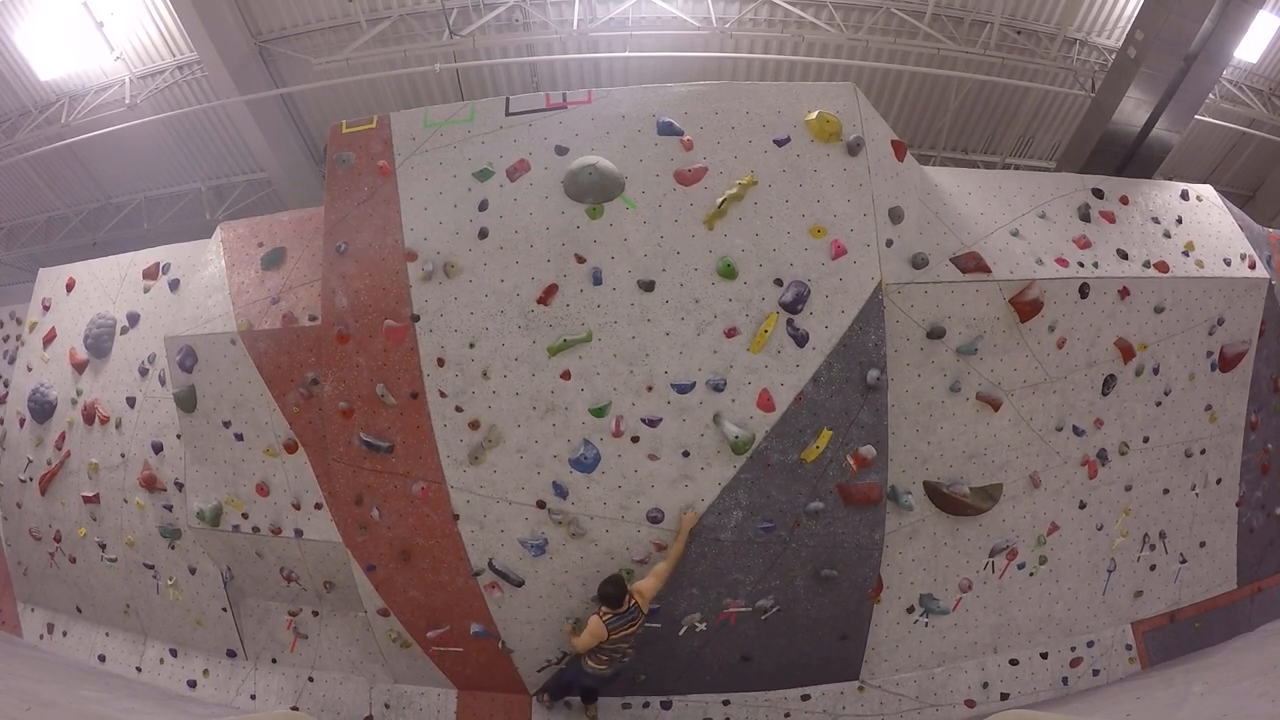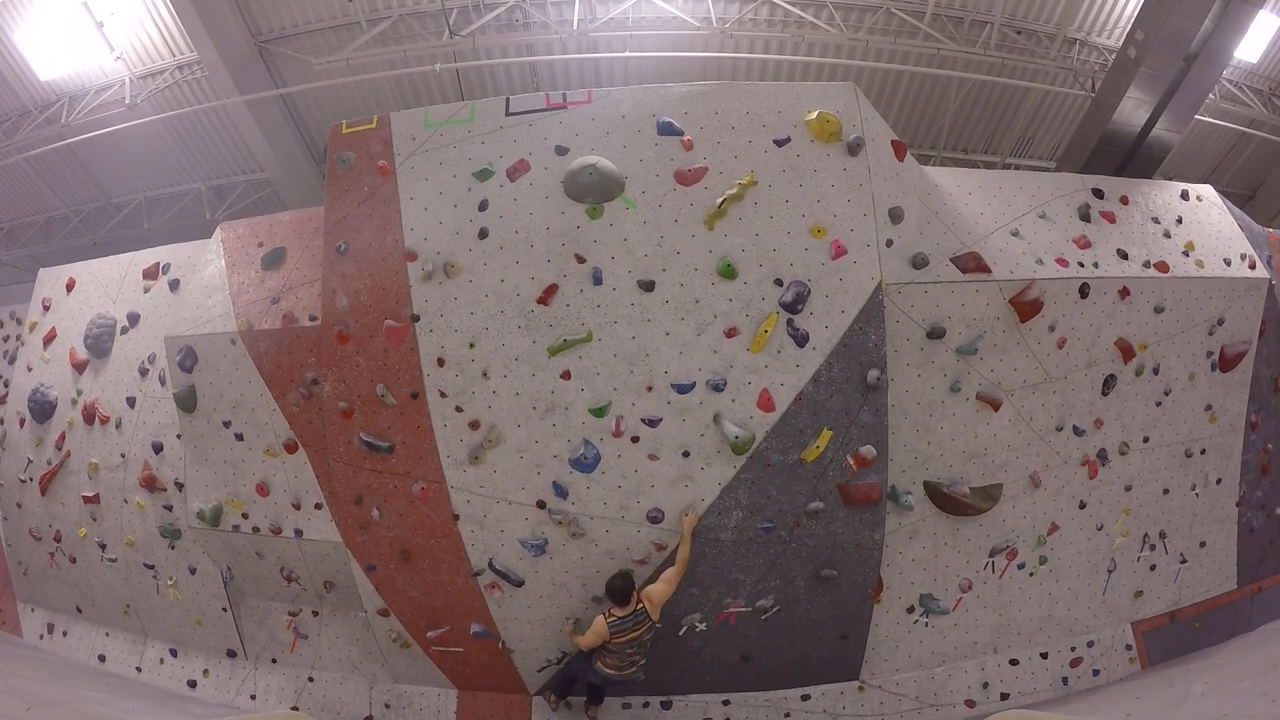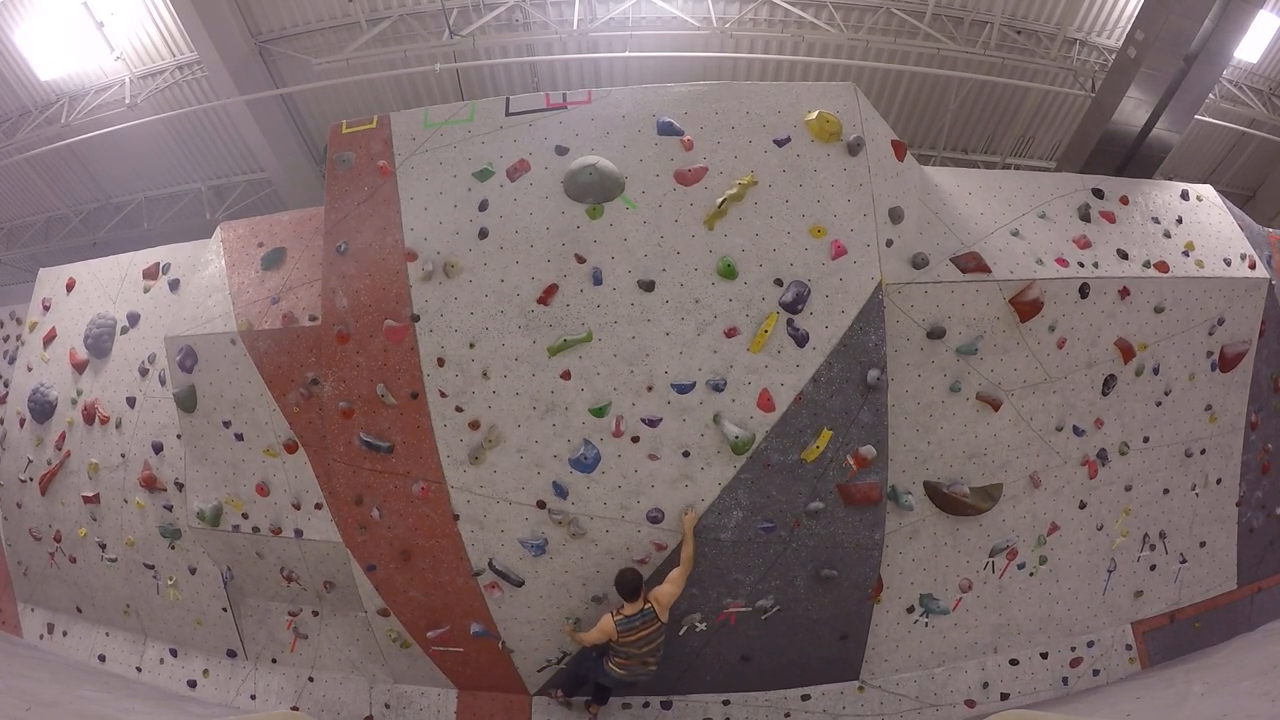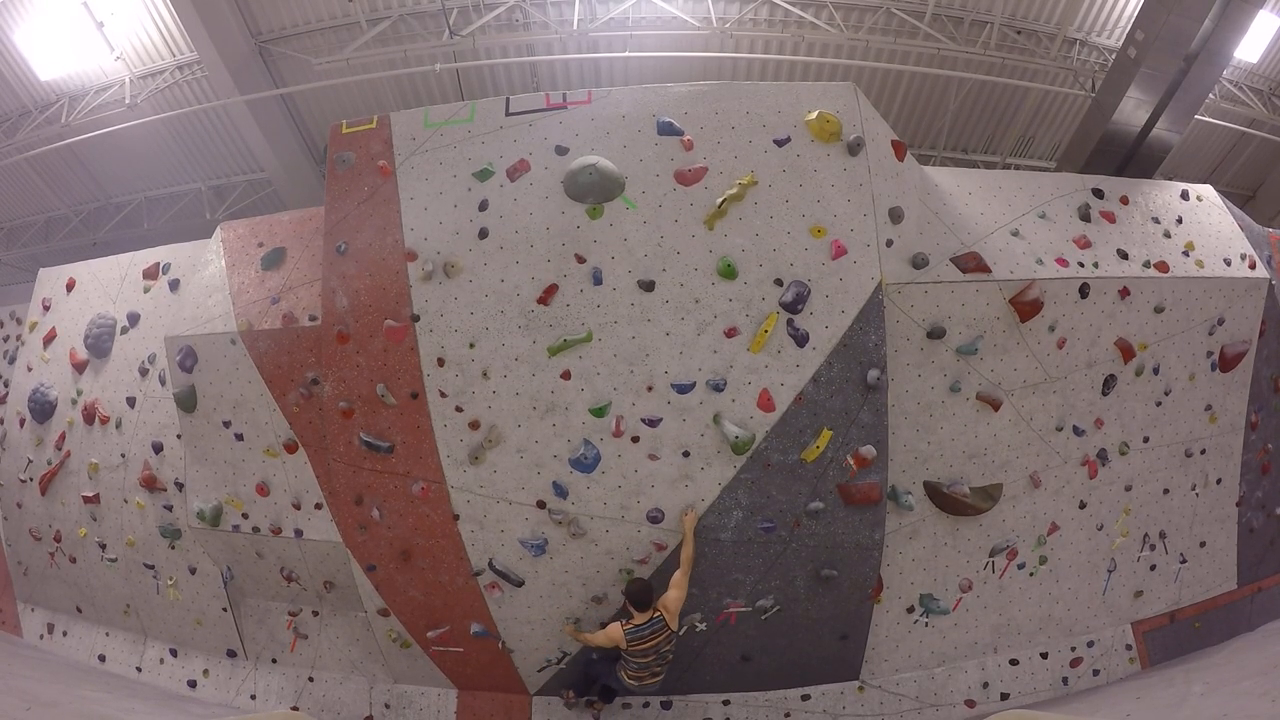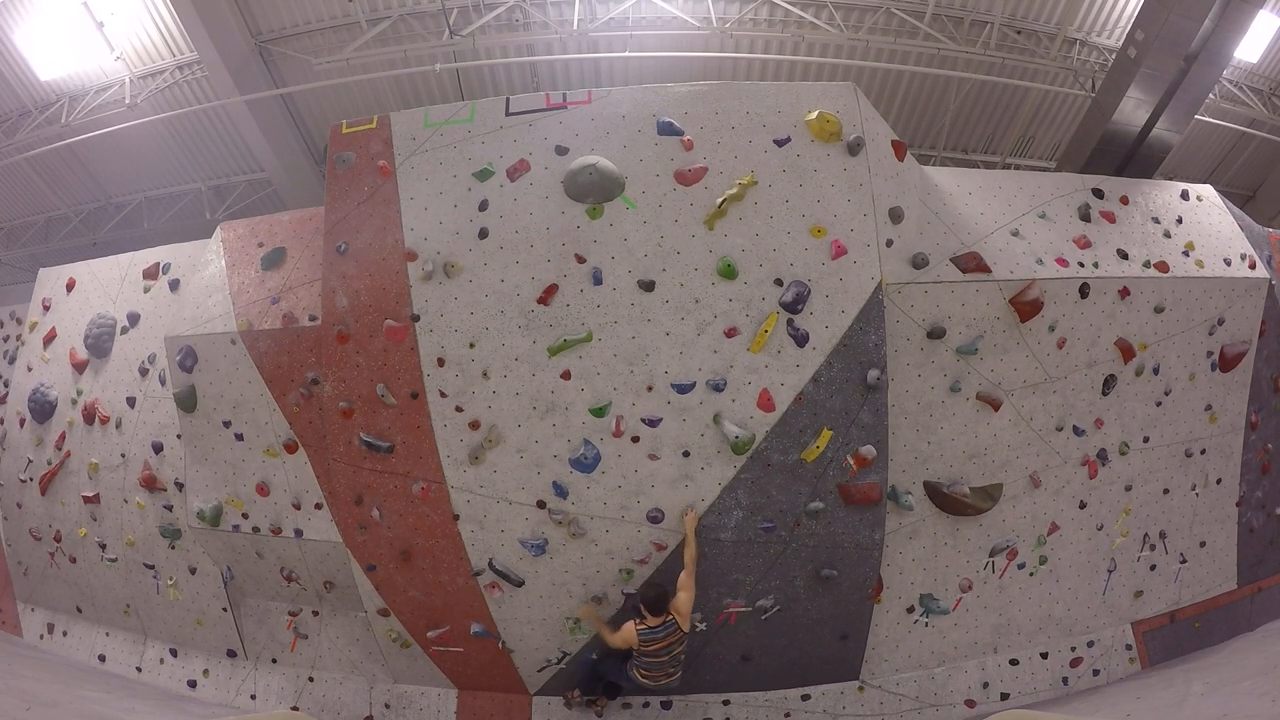
dt=0.3s
person 1, frame 1
left shoulder: (598, 623)
right shoulder: (640, 597)
left elbow: (579, 646)
right elbow: (669, 562)
left wrist: (570, 633)
right wrist: (685, 527)
left hip: (595, 670)
right hip: (618, 665)
left knee: (568, 675)
left ankle: (548, 696)
right ankle: (590, 707)
person 1, frame 2
left shoulder: (603, 623)
right shoulder: (651, 601)
left elbow: (584, 644)
right elbow: (680, 567)
left wrist: (571, 633)
right wrist: (687, 529)
left hip: (607, 672)
right hip: (633, 671)
left knee: (574, 666)
left ankle: (555, 697)
right ankle: (593, 708)
person 1, frame 3
left shoulder: (611, 622)
right shoulder: (659, 603)
left elbow: (587, 640)
right elbow: (685, 567)
left wrist: (571, 632)
right wrist: (688, 528)
left hip: (619, 675)
right hip: (646, 672)
left knee: (582, 663)
left ankle: (563, 694)
right ankle: (595, 706)
person 1, frame 4
left shoulder: (620, 632)
right shoulder: (668, 613)
left elbow: (591, 640)
right elbow: (685, 568)
left wrist: (573, 632)
right wrist: (688, 529)
left hip: (631, 684)
right hip: (657, 681)
left knee: (593, 665)
left ankle: (573, 695)
right ankle: (599, 704)
person 1, frame 5
left shoulder: (633, 631)
right shoulder: (680, 615)
left elbow: (613, 641)
right elbow: (689, 568)
left wrist: (592, 617)
right wrist: (689, 529)
left hip: (642, 681)
right hip: (671, 680)
left knee: (600, 664)
right knee: (620, 660)
left ankle: (579, 693)
right ankle: (602, 701)
